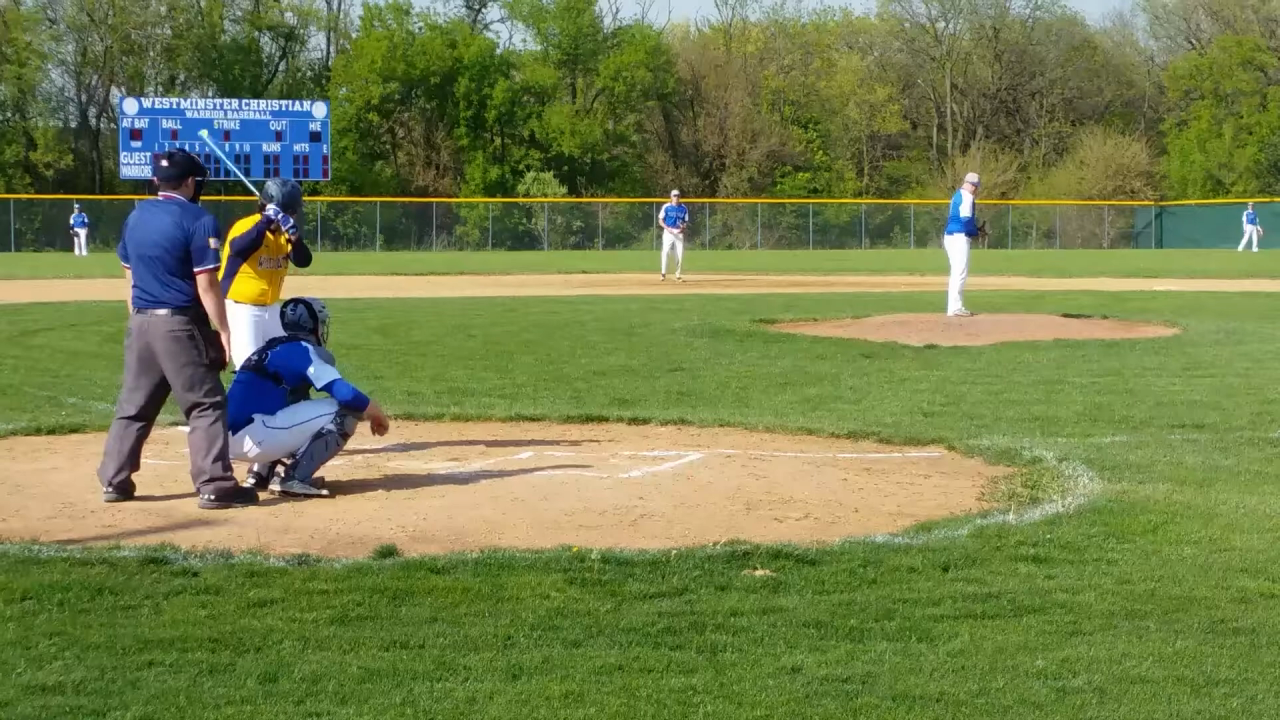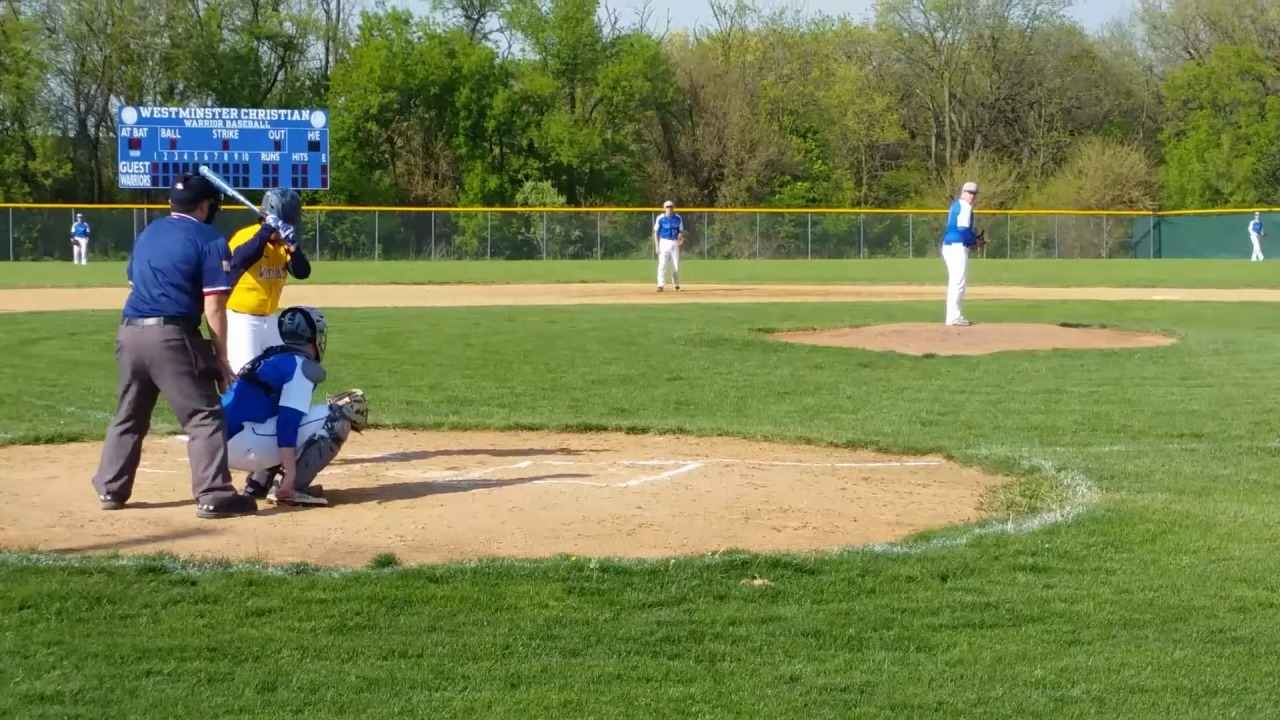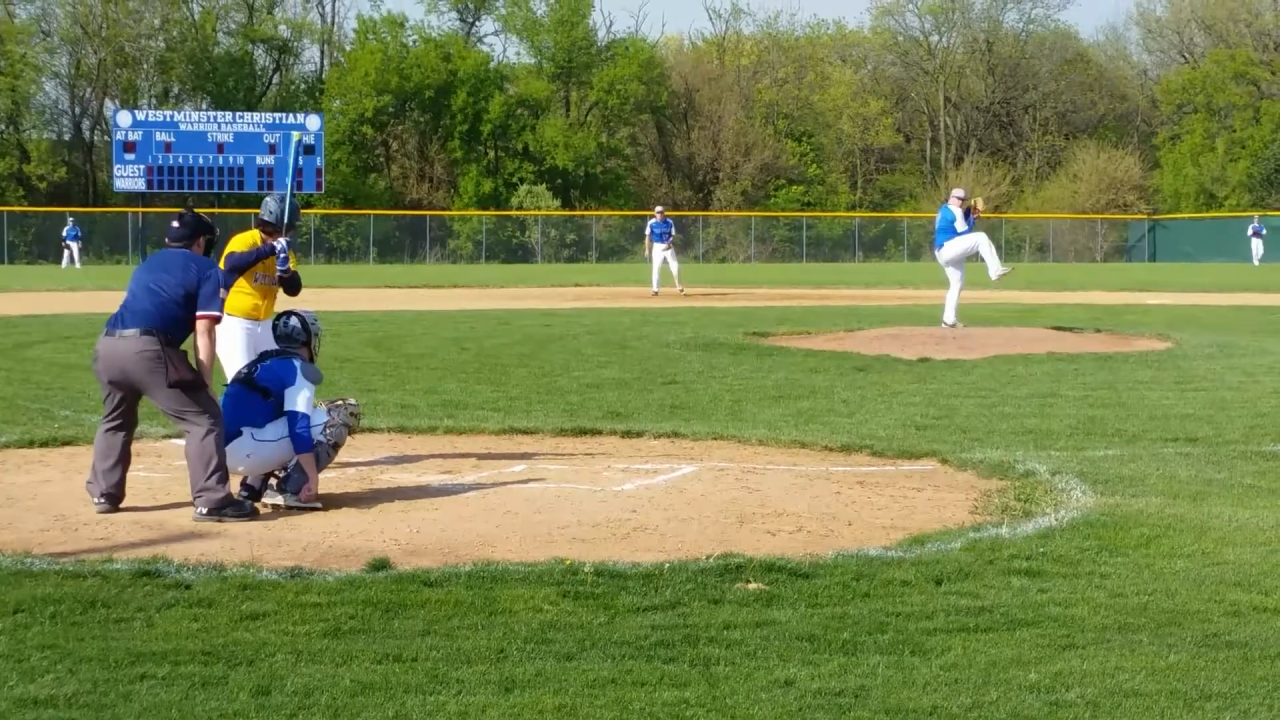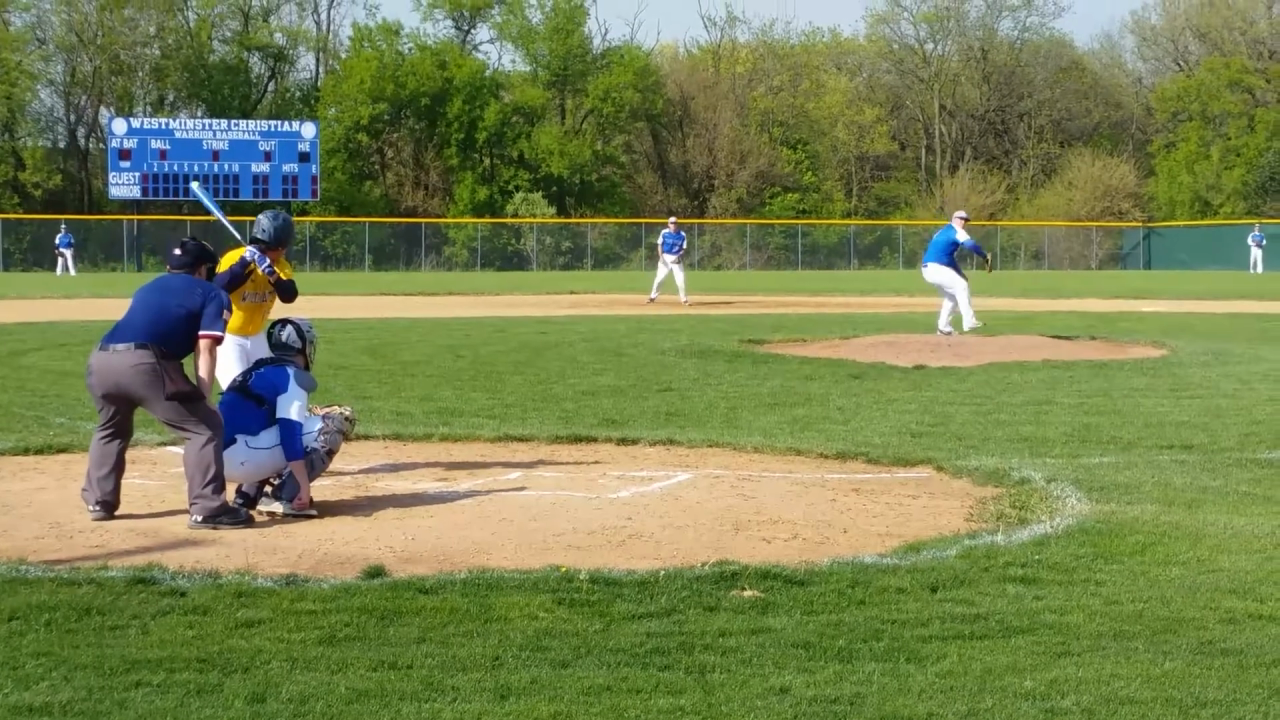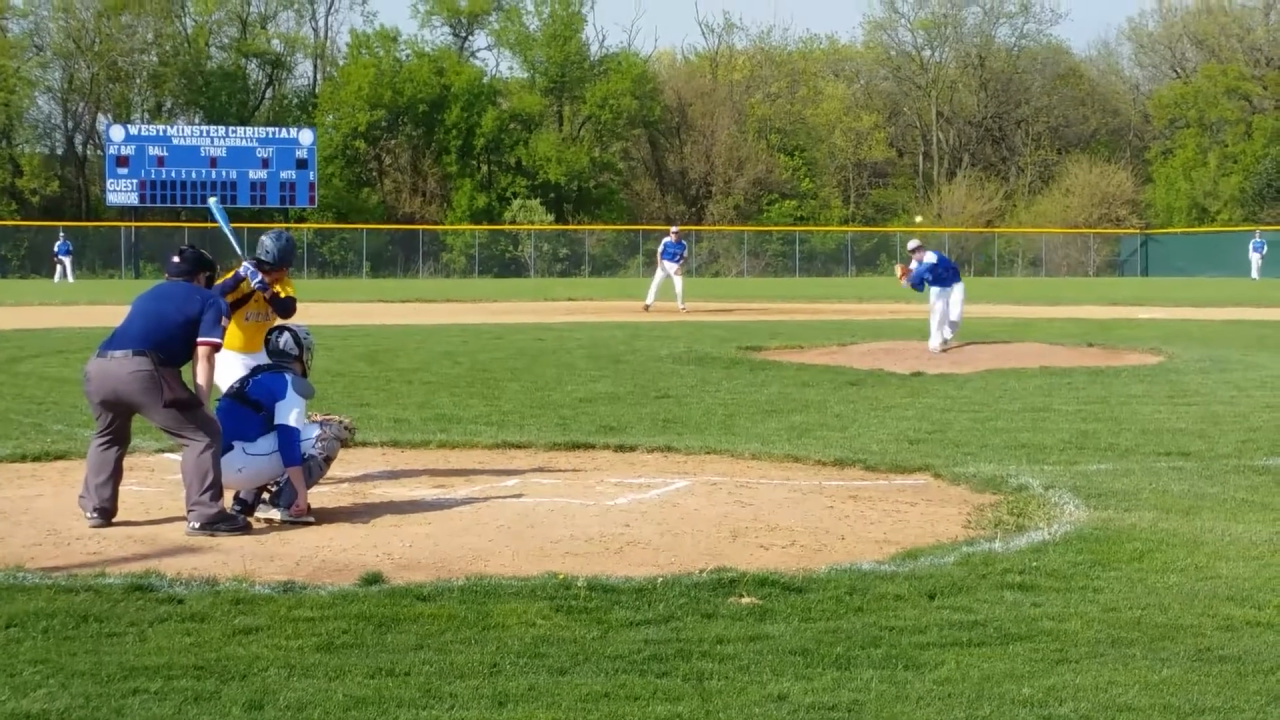
dt=0.5s
person 1, frame 1
left shoulder: (135, 216)
right shoulder: (198, 220)
left elbow: (131, 276)
right elbow: (206, 285)
right wrist: (223, 332)
left hip: (140, 322)
right hip: (179, 325)
left knee: (133, 405)
right knee: (206, 405)
left ankle: (115, 482)
right ankle: (214, 487)
person 1, frame 2
left shoulder: (147, 233)
right shoulder: (211, 240)
right elbow: (213, 306)
right wrist: (221, 356)
left hip: (129, 333)
right hip: (169, 336)
left knee: (129, 416)
right knee: (205, 416)
left ankle: (111, 489)
right ankle: (214, 498)
person 1, frame 3
left shoulder: (149, 263)
right shoulder: (207, 269)
right elbow: (203, 333)
right wrist: (205, 384)
left hip: (107, 346)
right hip: (148, 349)
left knee: (116, 421)
right knee: (203, 418)
left ankle: (104, 494)
right ankle: (211, 502)
person 1, frame 4
left shoulder: (148, 287)
right shoulder: (212, 294)
right elbow: (204, 351)
right wrist: (201, 400)
left hip: (100, 361)
right hip: (141, 363)
left knee: (111, 430)
right knee: (205, 426)
left ankle: (99, 502)
right ankle: (207, 509)
person 1, frame 5
left shoulder: (148, 294)
right shoulder: (210, 300)
right elbow: (203, 358)
right wrist: (201, 407)
left hip: (98, 368)
right hip: (140, 370)
left knee: (108, 436)
right knee: (204, 434)
left ankle: (97, 509)
right ankle: (205, 516)
person 2, frame 1
left shoulder: (269, 350)
right shoulder: (305, 351)
right elbow: (345, 394)
right wrist: (376, 414)
left hip: (232, 439)
right hip: (255, 437)
right knee: (344, 410)
left ankle: (260, 473)
right ankle: (295, 478)
person 2, frame 2
left shoulder: (269, 359)
right shoulder: (300, 365)
right elbow: (288, 422)
right wrist: (291, 474)
left hip: (226, 447)
right hip: (246, 443)
right knee: (335, 417)
left ankle: (259, 482)
right ankle: (294, 488)
person 2, frame 3
left shoulder: (262, 363)
right shoulder: (298, 369)
right elbow: (299, 427)
right wrist: (313, 478)
left hip: (223, 450)
right hip: (244, 451)
right knee: (333, 421)
left ankle: (253, 486)
right ankle: (287, 491)
person 2, frame 4
left shoulder: (258, 371)
right shoulder: (292, 376)
right elbow: (290, 434)
left wrist: (312, 417)
right wrist: (304, 486)
right hip: (241, 457)
right knee: (328, 429)
left ankle: (249, 493)
right ankle: (282, 498)
person 2, frame 5
left shoulder: (257, 377)
right shoulder: (290, 383)
right elbow: (288, 440)
left wrist: (308, 423)
right wrist: (302, 493)
left hip: (218, 465)
right hip: (237, 465)
right knee: (327, 435)
left ankle: (246, 501)
right ankle: (279, 505)
person 3, frame 1
left shoulder: (284, 232)
right shoulder: (246, 225)
left elbow: (304, 261)
right elbow: (237, 249)
left wrist: (293, 234)
right wrist: (266, 221)
left hip: (270, 309)
right hip: (239, 309)
person 3, frame 2
left shoulder: (283, 244)
right shoulder: (246, 236)
left elbow: (302, 272)
right elbow: (239, 258)
left wrist: (292, 244)
right wrist: (268, 230)
left hip: (268, 319)
right hip: (238, 319)
person 3, frame 3
left shoulder: (283, 250)
right shoulder: (244, 240)
left elbow: (294, 289)
right elbow: (231, 264)
left wrist: (286, 272)
right wrist: (269, 249)
left hip: (262, 324)
right hip: (232, 323)
person 3, frame 4
left shoulder: (281, 265)
right shoulder: (235, 258)
left elbow: (289, 296)
left wrist: (271, 274)
right wrist: (243, 263)
left hip: (255, 337)
right hip: (225, 338)
person 3, frame 5
left shoulder: (284, 285)
right shoulder: (240, 280)
left elbow: (287, 312)
left wrist: (265, 290)
right wrist: (238, 277)
left hip: (258, 354)
right hip: (227, 355)
